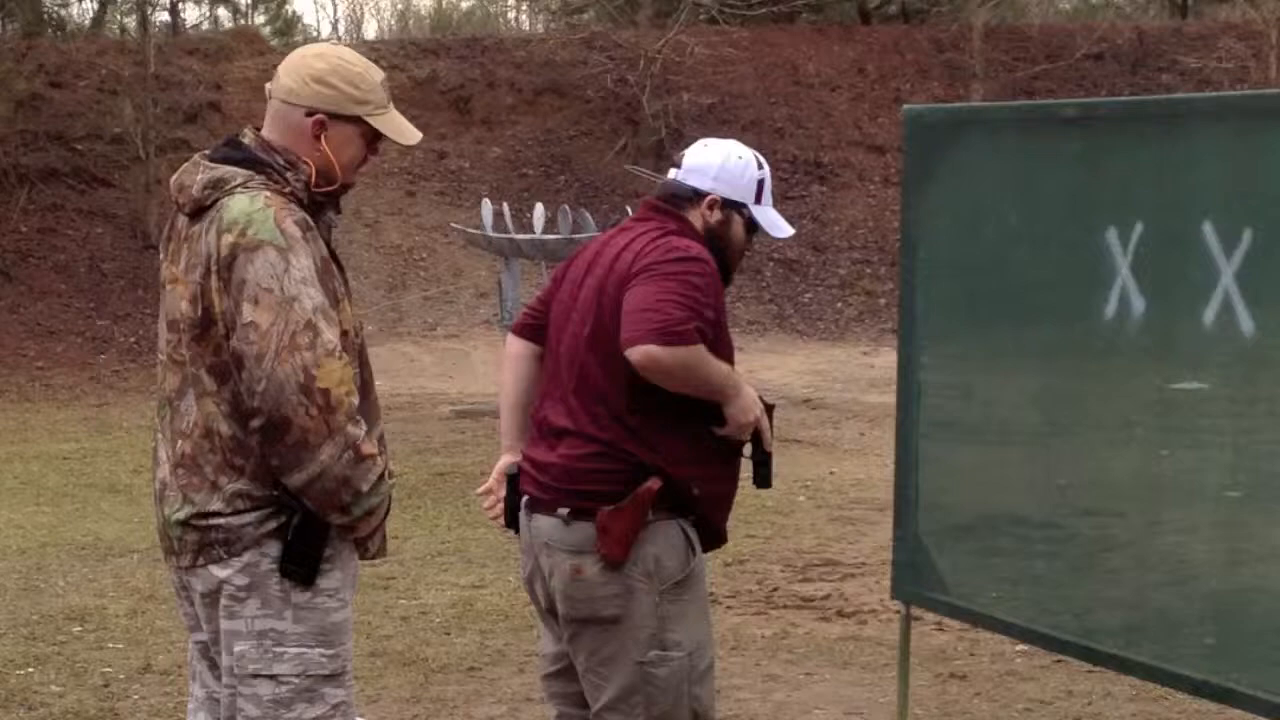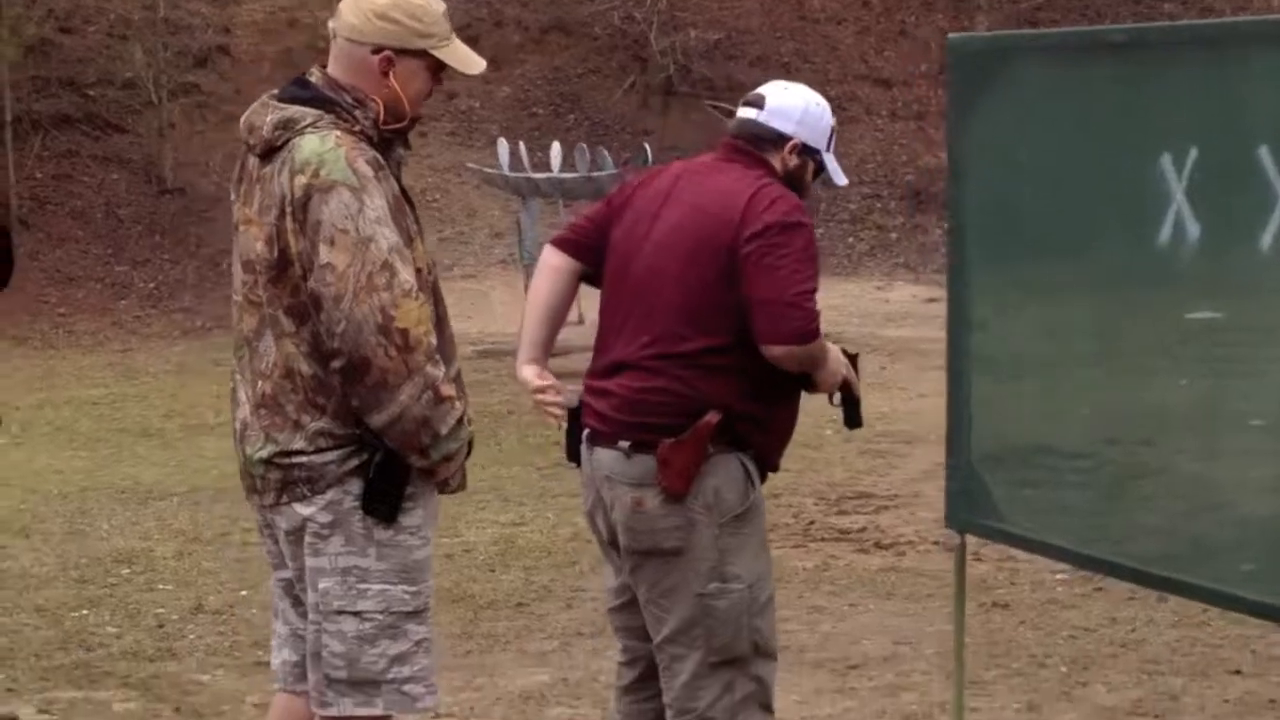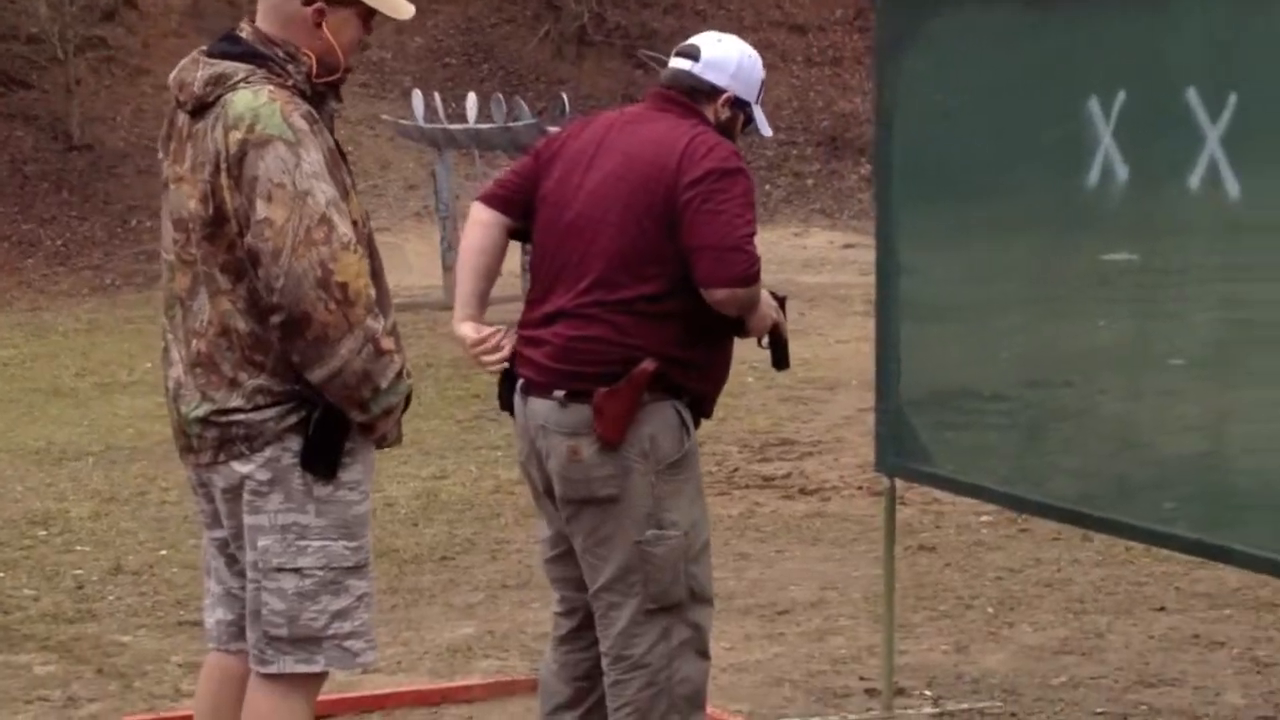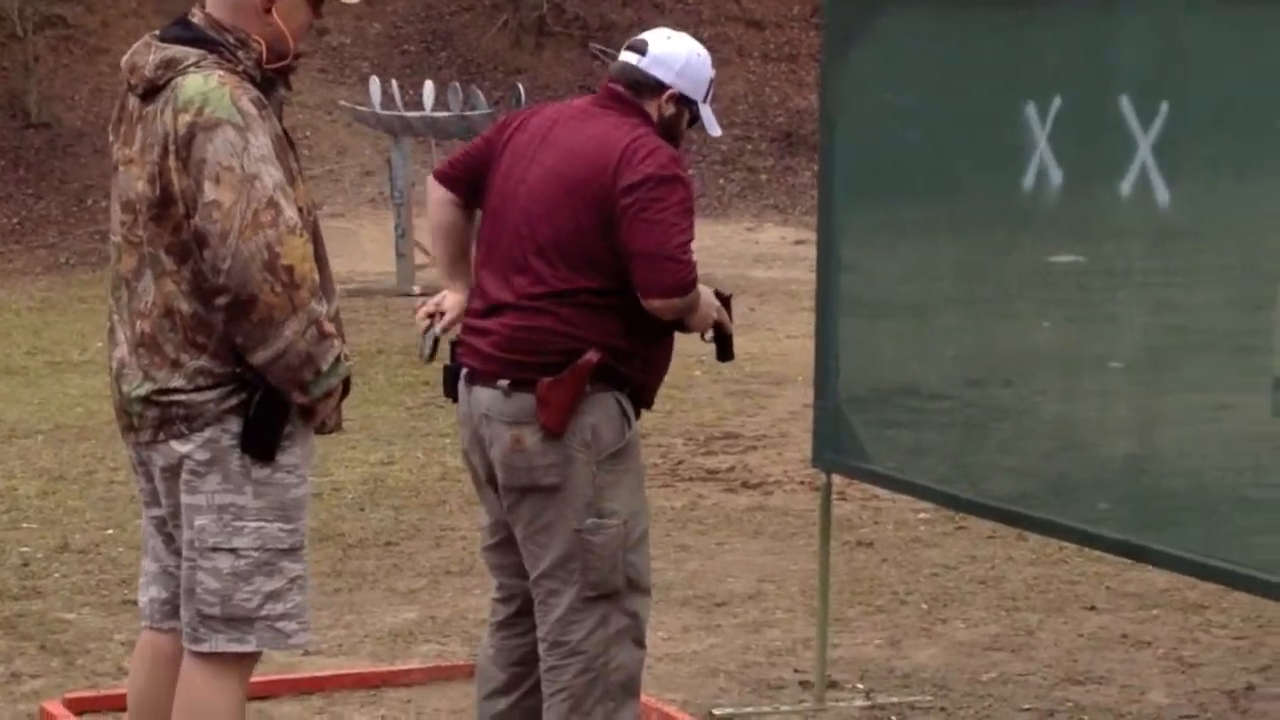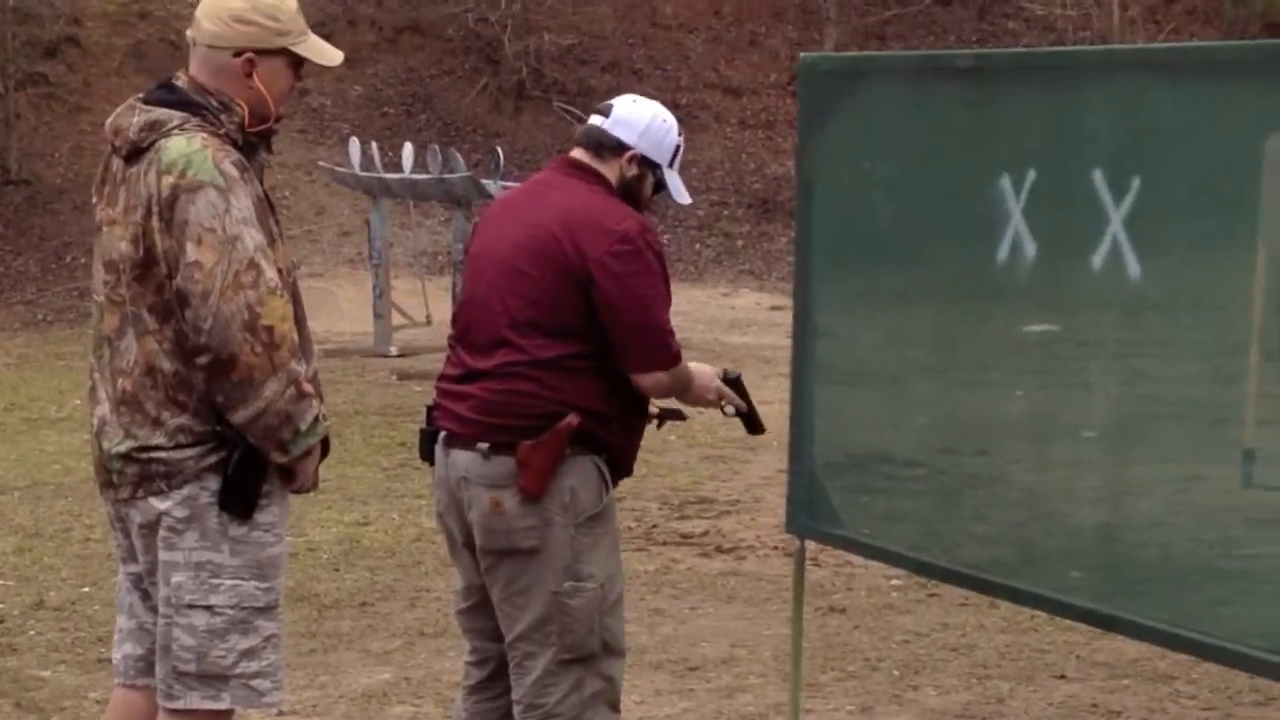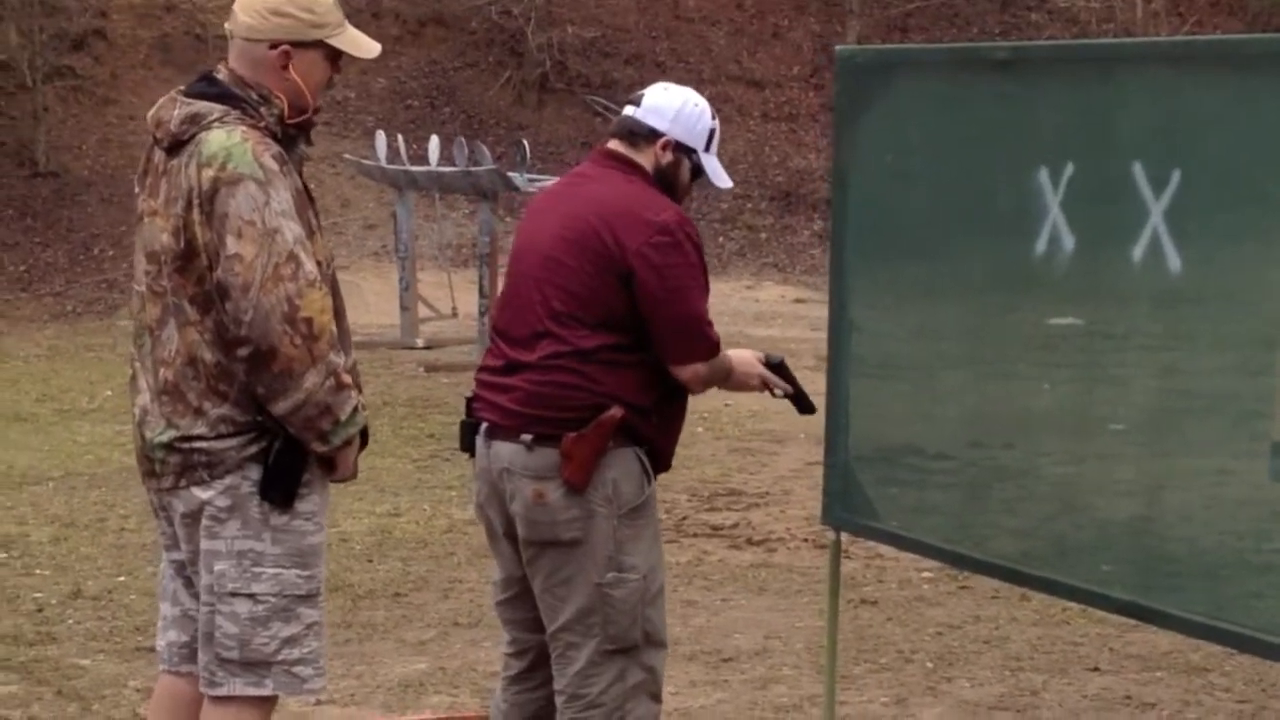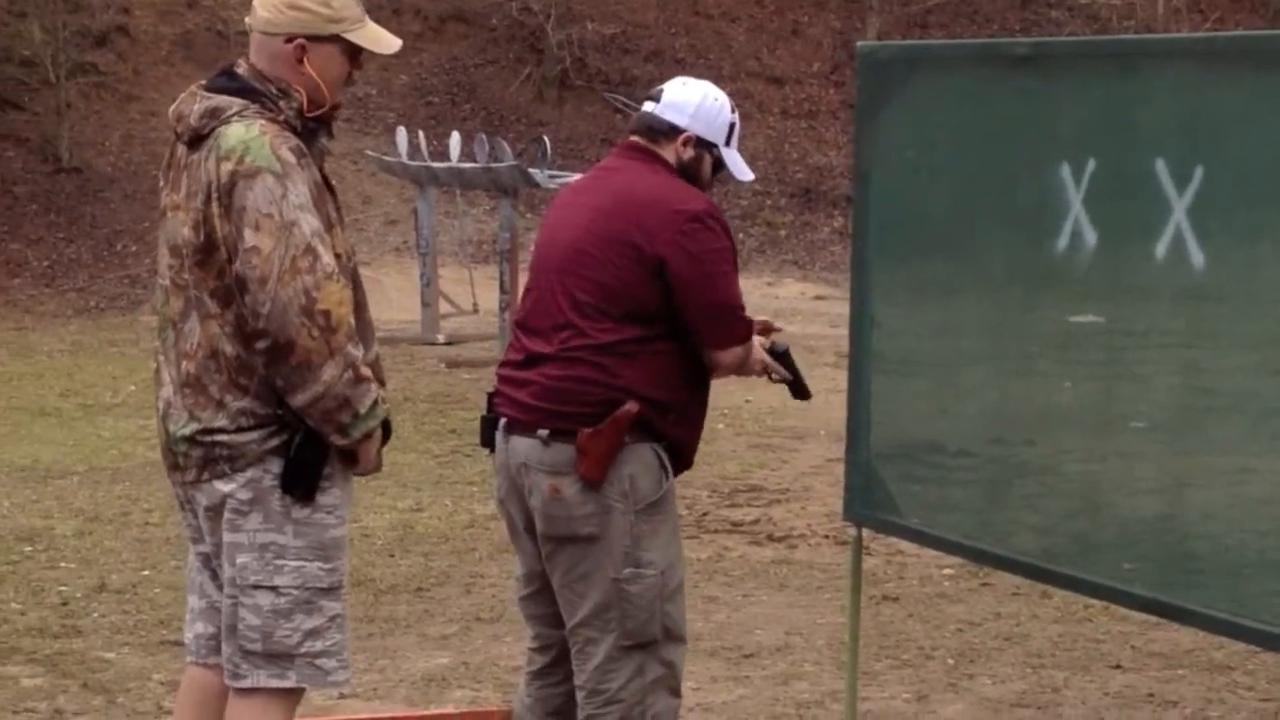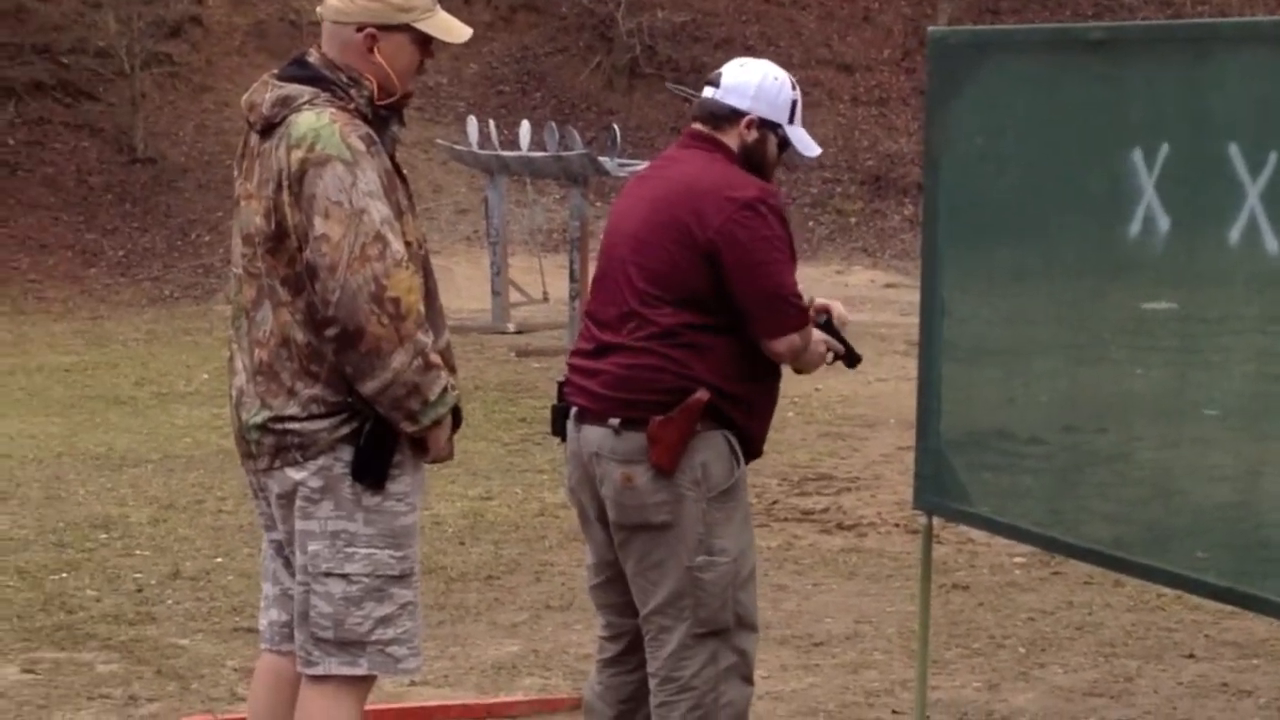
dt=0.4s
person 1, frame 1
left shoulder: (210, 207)
right shoulder: (265, 223)
right elbow: (300, 397)
right wrist: (366, 507)
left hip: (211, 520)
right hip: (270, 538)
person 1, frame 2
left shoulder: (279, 147)
right shoulder: (335, 165)
right elbow: (377, 335)
right wrist: (444, 444)
left hip: (289, 453)
right hip: (352, 471)
person 1, frame 3
left shoulder: (205, 102)
right shoulder: (270, 119)
right elbow: (316, 288)
right wrist: (381, 394)
left hip: (219, 408)
right hip: (288, 426)
left knee: (238, 638)
right knee: (290, 657)
person 1, frame 4
left shoulder: (157, 84)
right shoulder: (220, 102)
right elbow: (261, 268)
right wrist: (321, 377)
left hip: (162, 388)
right hip: (227, 406)
left knee: (174, 618)
right knee: (224, 634)
person 1, frame 5
left shoulder: (138, 150)
right shoulder: (202, 165)
right elbow: (238, 328)
right wrist: (299, 438)
left hip: (139, 449)
right hip: (205, 466)
person 1, frame 6
left shoulder: (178, 141)
right shoulder: (242, 156)
right elbow: (278, 318)
right wrist: (339, 425)
left hip: (183, 437)
right hip: (248, 454)
left knee: (189, 659)
person 1, frame 7
left shoulder: (205, 137)
right shoulder: (261, 151)
right elbow: (297, 314)
right wrist: (359, 420)
left hip: (209, 432)
right hip: (270, 449)
left knee: (216, 653)
person 1, frame 8
left shoulder: (278, 125)
right shoulder: (333, 140)
right elbow: (368, 301)
right wrist: (430, 407)
left hip: (284, 420)
right hip: (344, 437)
left knee: (291, 639)
right knee: (341, 659)
person 2, frame 1
left shoulder: (603, 249)
right shoulder: (677, 255)
left elbow: (525, 337)
right elbow: (653, 348)
left wrist: (514, 446)
right wrist: (732, 388)
left hip: (553, 524)
right hip: (623, 543)
person 2, frame 2
left shoulder: (652, 185)
right shoulder: (772, 208)
left elbow: (563, 254)
right elbow: (786, 341)
left wrist: (533, 357)
right wrist: (823, 362)
left hip: (612, 457)
right hip: (687, 475)
left knee: (649, 663)
person 2, frame 3
left shoulder: (581, 136)
right shoulder: (707, 157)
left elbow: (492, 209)
right elbow: (728, 285)
left wrist: (469, 314)
right wrist: (758, 309)
left hip: (545, 406)
right hip: (621, 423)
left knee: (585, 612)
right knee: (656, 618)
person 2, frame 4
left shoulder: (530, 125)
right shoulder: (647, 160)
left elbow: (448, 184)
right elbow: (666, 294)
left wrist: (456, 284)
right wrist: (701, 305)
left hip: (487, 391)
right hip: (562, 412)
left knee: (521, 599)
right knee: (592, 607)
person 2, frame 5
left shoulder: (506, 207)
right shoulder: (615, 229)
right elbow: (653, 372)
right wrist: (694, 384)
left hip: (461, 456)
left knee: (492, 660)
person 2, frame 6
left shoulder: (554, 198)
right shoulder: (653, 220)
right elbow: (692, 365)
left wrist: (715, 363)
right wrist: (734, 369)
left hip: (502, 446)
left knee: (532, 651)
right knee: (609, 661)
person 2, frame 7
left shoulder: (581, 193)
right shoulder: (681, 210)
right elbow: (726, 352)
left wrist: (734, 340)
right wrist: (751, 355)
left hip: (523, 442)
left knee: (557, 648)
right knee: (628, 659)
person 2, frame 8
left shoulder: (651, 182)
right shoulder: (739, 198)
right elbow: (783, 339)
left wrist: (798, 313)
right wrist: (812, 343)
left hip: (596, 431)
left knee: (628, 636)
right knee: (701, 646)
